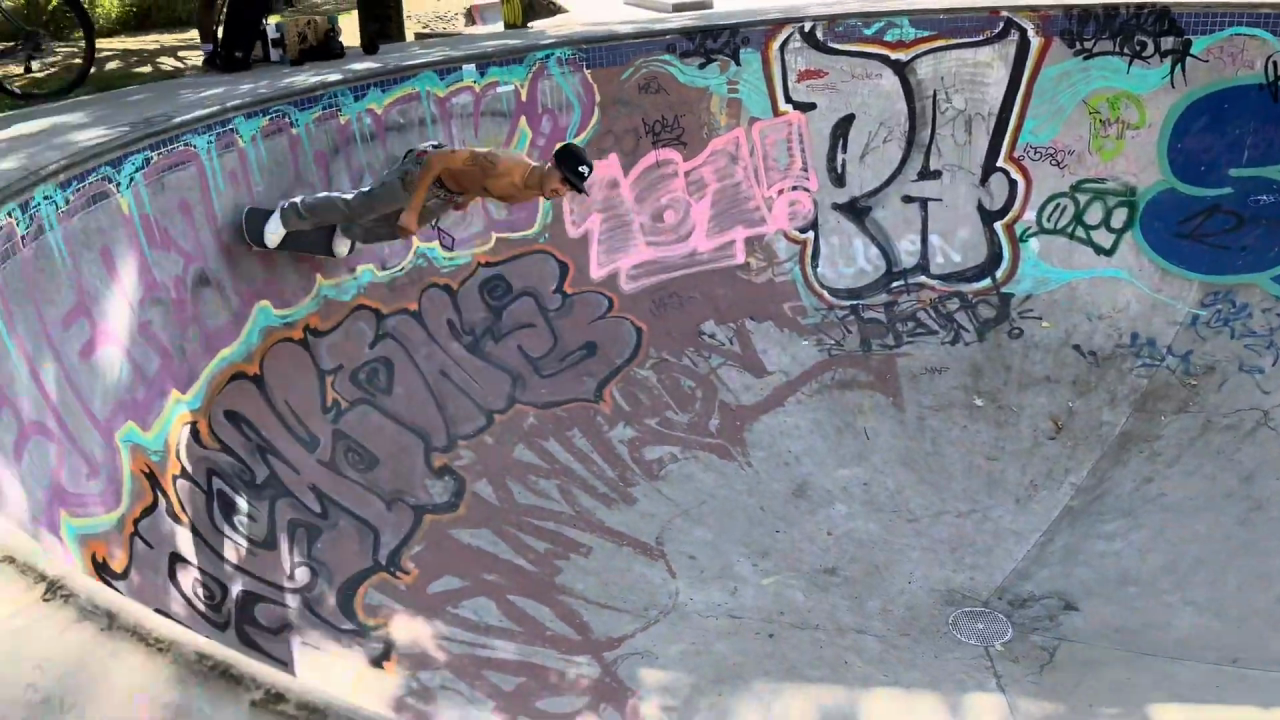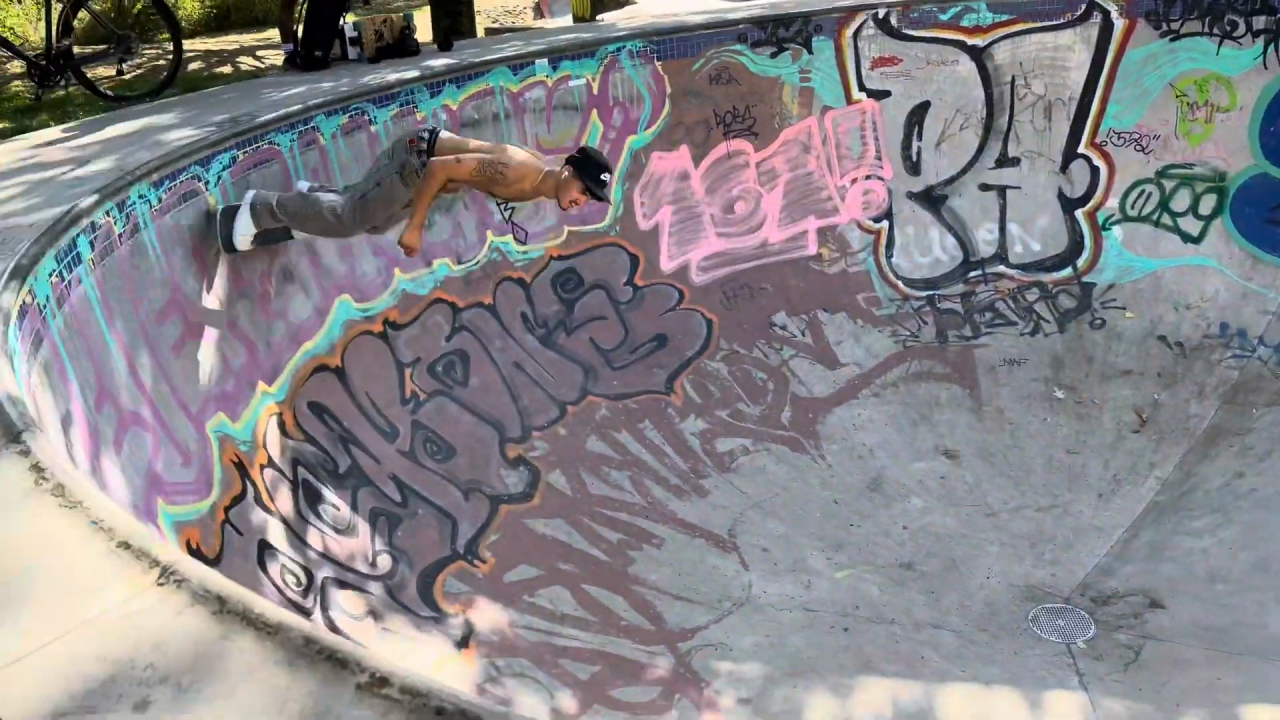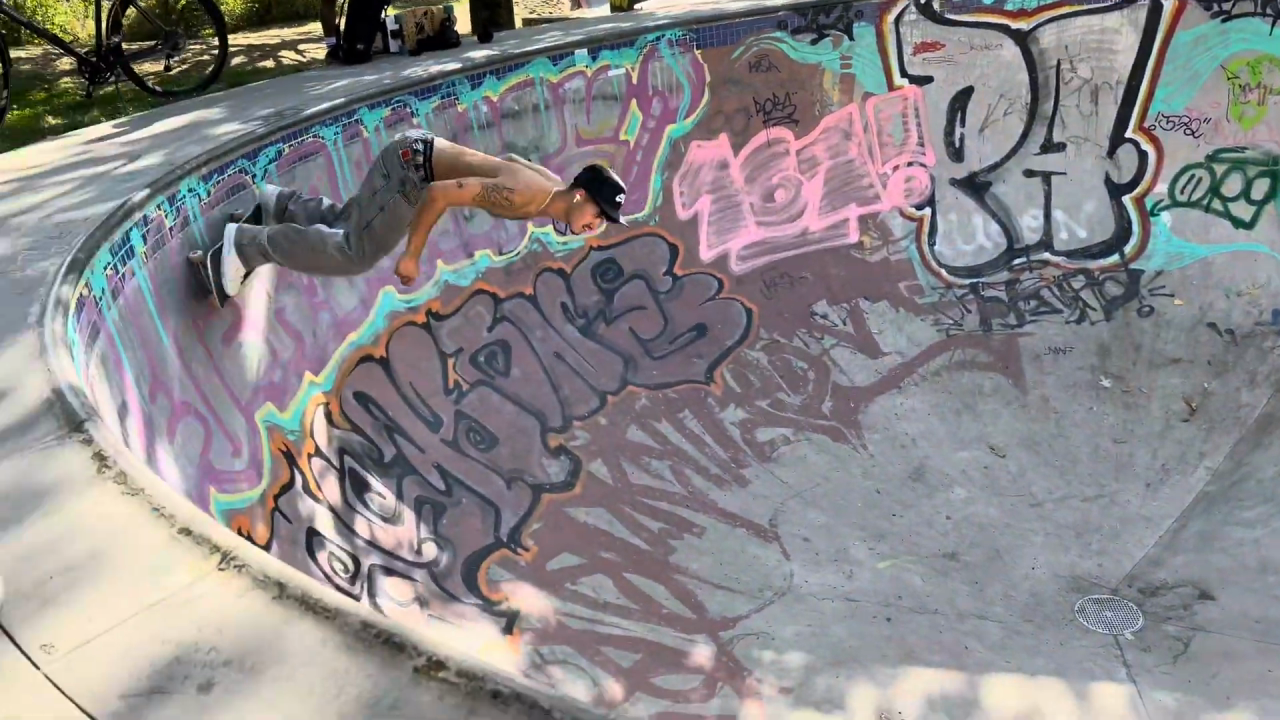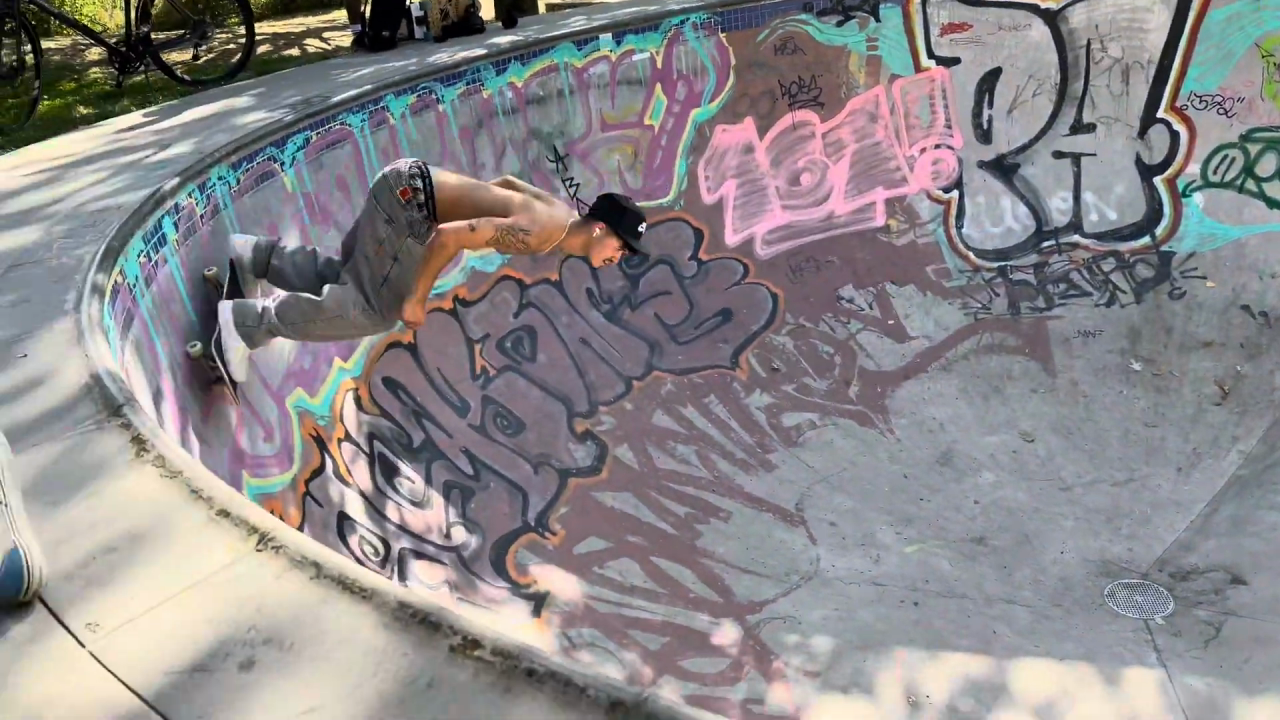
dt=0.1s
person 1, frame 1
left shoulder: (539, 189)
right shoulder: (505, 167)
right elbow: (441, 158)
left wrist: (469, 195)
right wrist: (411, 210)
left hip: (449, 191)
right hip: (427, 168)
left knee: (393, 227)
right knee: (358, 206)
left ankle: (349, 232)
right ankle: (291, 215)
person 1, frame 2
left shoulder: (544, 175)
right shoulder: (514, 173)
right elbow: (439, 168)
right wrist: (414, 227)
left hip: (432, 155)
right hip: (418, 154)
left knee: (371, 217)
right knee: (348, 216)
left ankle: (309, 196)
right ankle: (258, 208)
person 1, frame 3
left shoulder: (553, 186)
right shoulder: (522, 195)
left elbow: (509, 158)
right elbow: (439, 193)
right wrist: (412, 255)
left hip: (426, 159)
right hip: (414, 163)
left knee: (350, 224)
right knee: (356, 254)
left ankle: (278, 203)
right ankle: (243, 243)
person 1, frame 4
left shoulder: (558, 211)
right shoulder: (539, 234)
left elbow: (506, 183)
right elbow: (446, 235)
right wrist: (416, 301)
left hip: (402, 180)
right hip: (404, 195)
left knee: (346, 280)
right knee: (374, 312)
left ankle: (255, 256)
right ankle: (243, 322)
